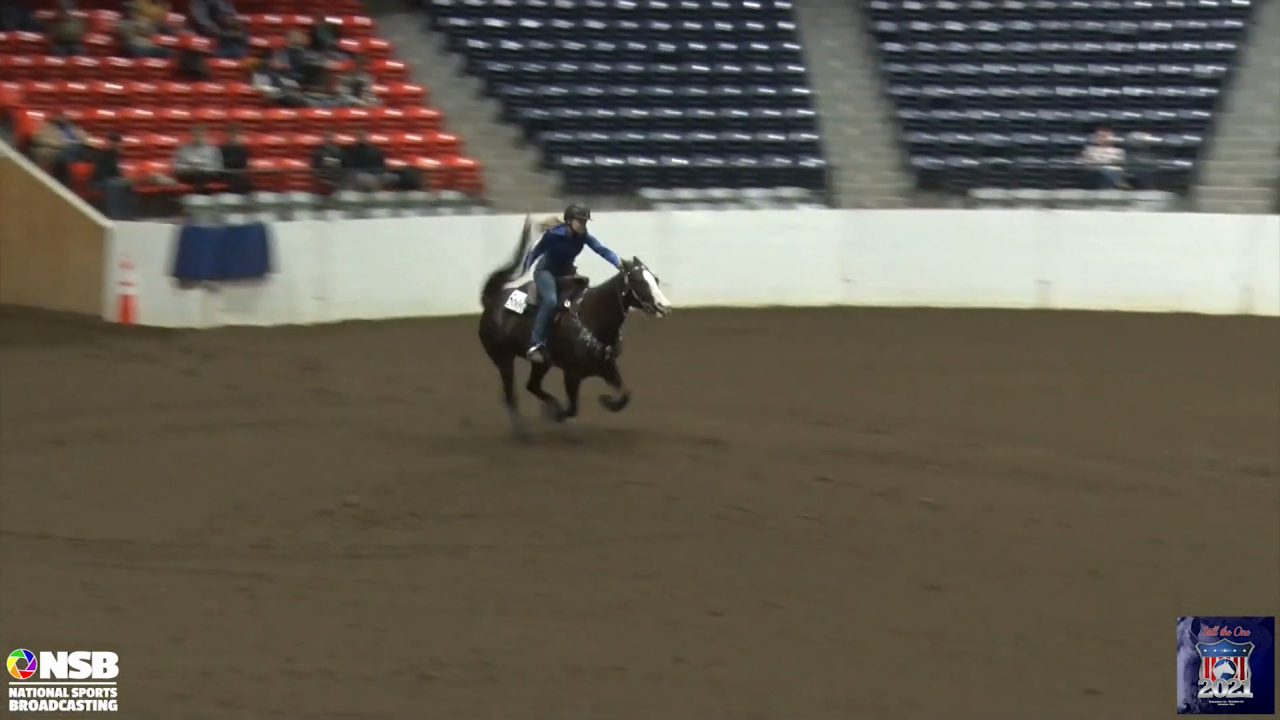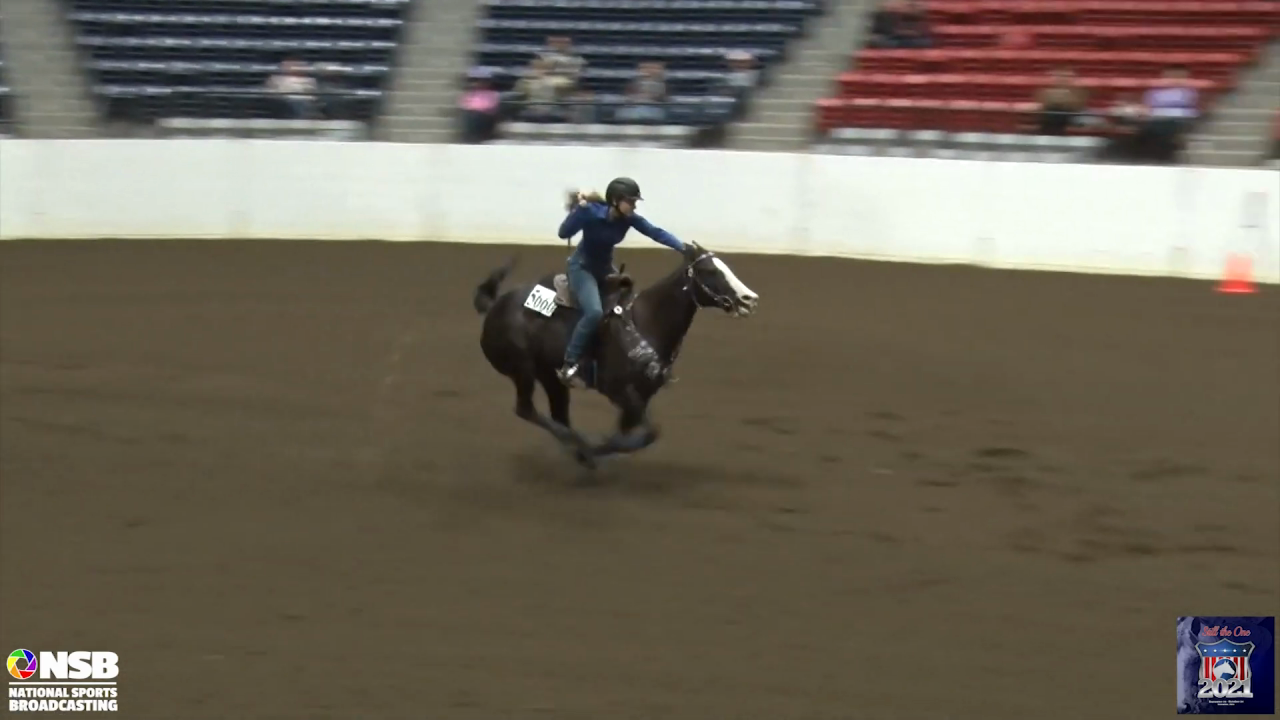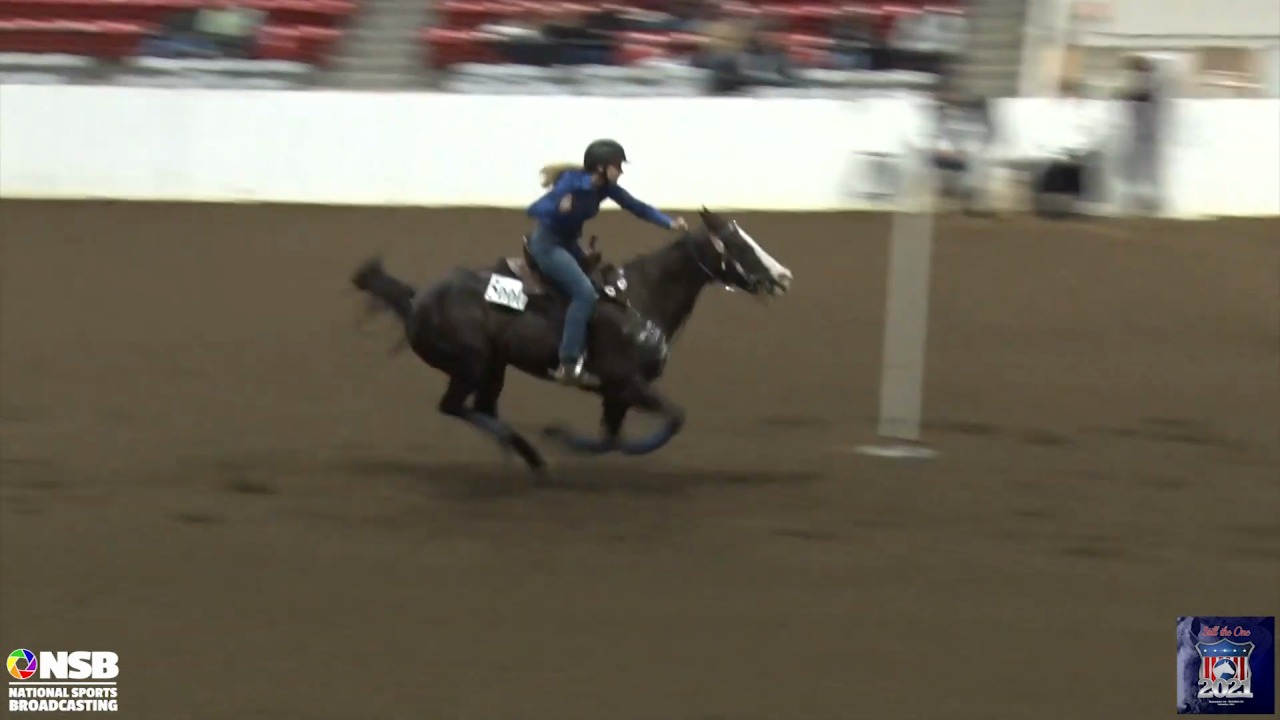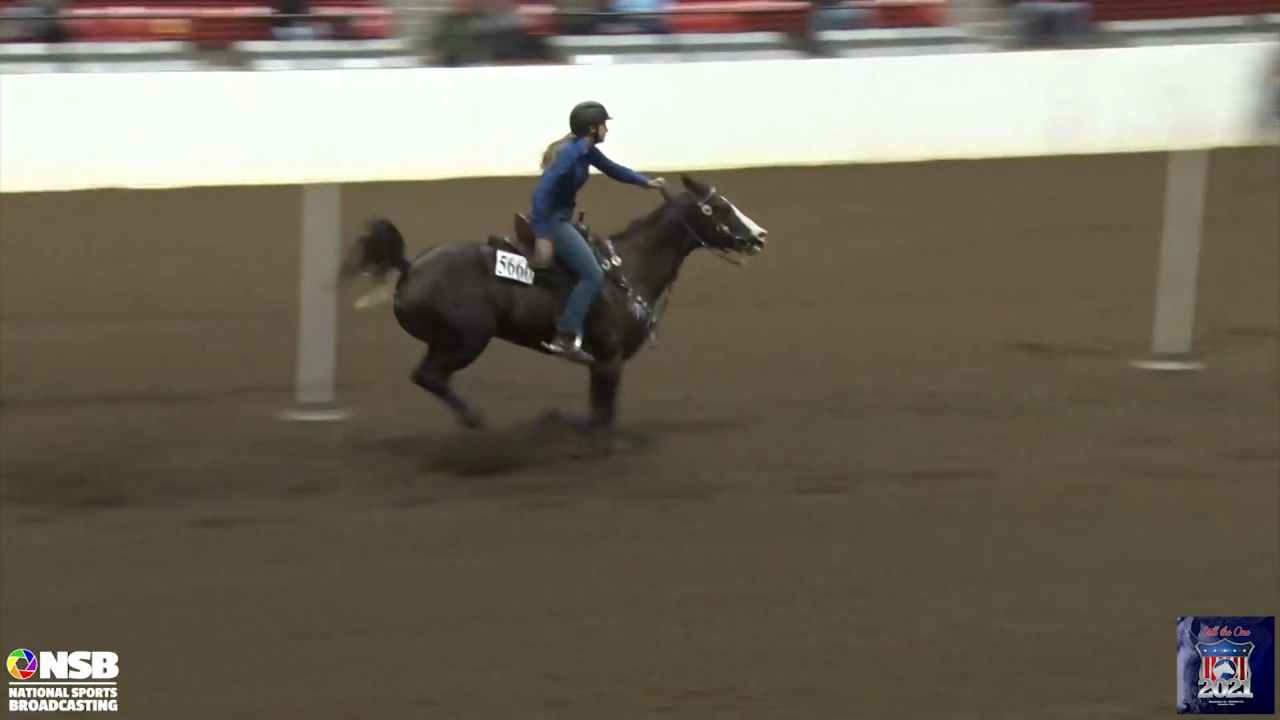
dt=0.7s
person 1, frame 1
left shoulder: (583, 236)
right shoulder: (554, 234)
left elbow: (602, 250)
right elbow: (536, 252)
left wrist: (618, 263)
right wrist: (525, 269)
left hip: (567, 273)
right hip: (547, 272)
right knee: (550, 302)
right ankle: (536, 344)
person 1, frame 2
left shoulder: (629, 218)
right shoulder: (592, 213)
left elbow: (656, 232)
right elbow: (563, 233)
left wrist: (681, 246)
right wrist: (577, 209)
left hip: (604, 268)
right hip: (582, 268)
right knee: (594, 312)
right ankle: (569, 363)
person 1, frame 3
left shoulder: (606, 187)
right shoulder: (571, 184)
left elbow: (636, 207)
right elbow: (534, 210)
left wrist: (669, 223)
right wrist: (558, 207)
left hip: (567, 244)
right hip: (547, 245)
right knee: (586, 293)
right ankle: (568, 364)
person 1, frame 4
left shoulder: (586, 150)
right shoulder: (570, 153)
left elbow: (614, 170)
right elbow: (542, 192)
left wrist: (647, 182)
right wrist: (542, 236)
left hip: (557, 219)
right hip: (550, 220)
left knee: (590, 271)
right knee: (593, 274)
right ankle: (566, 336)
